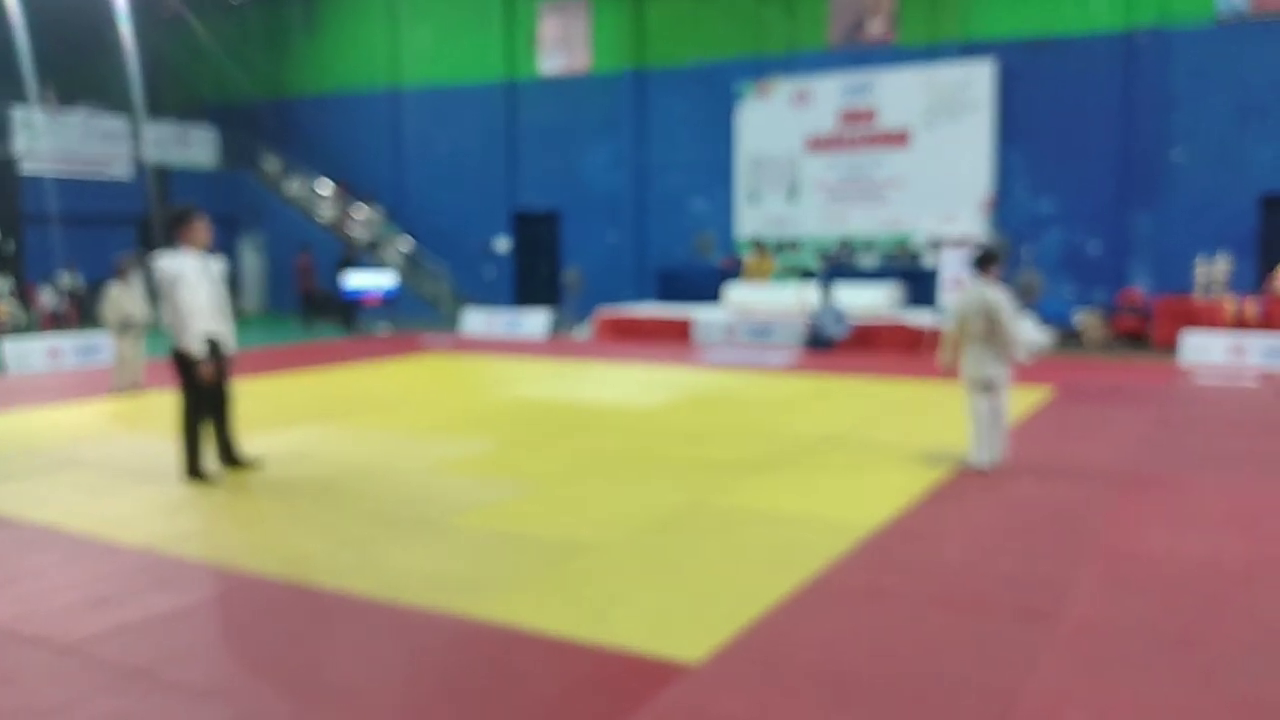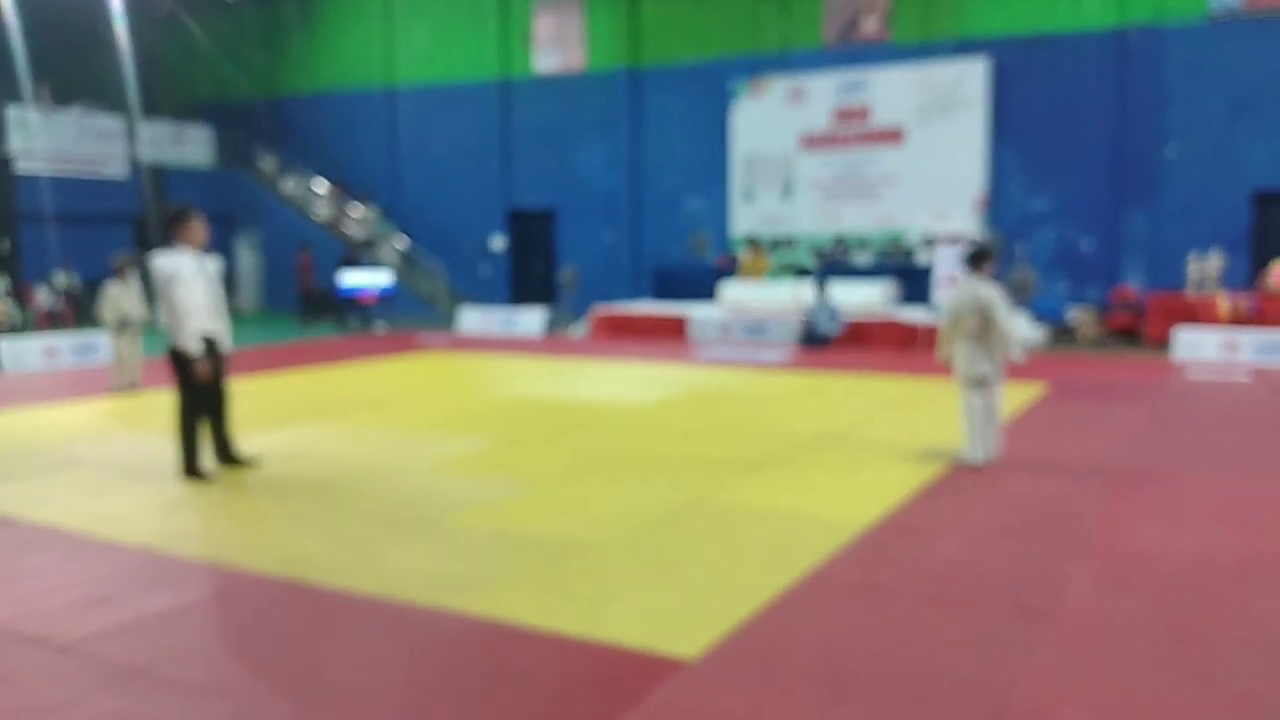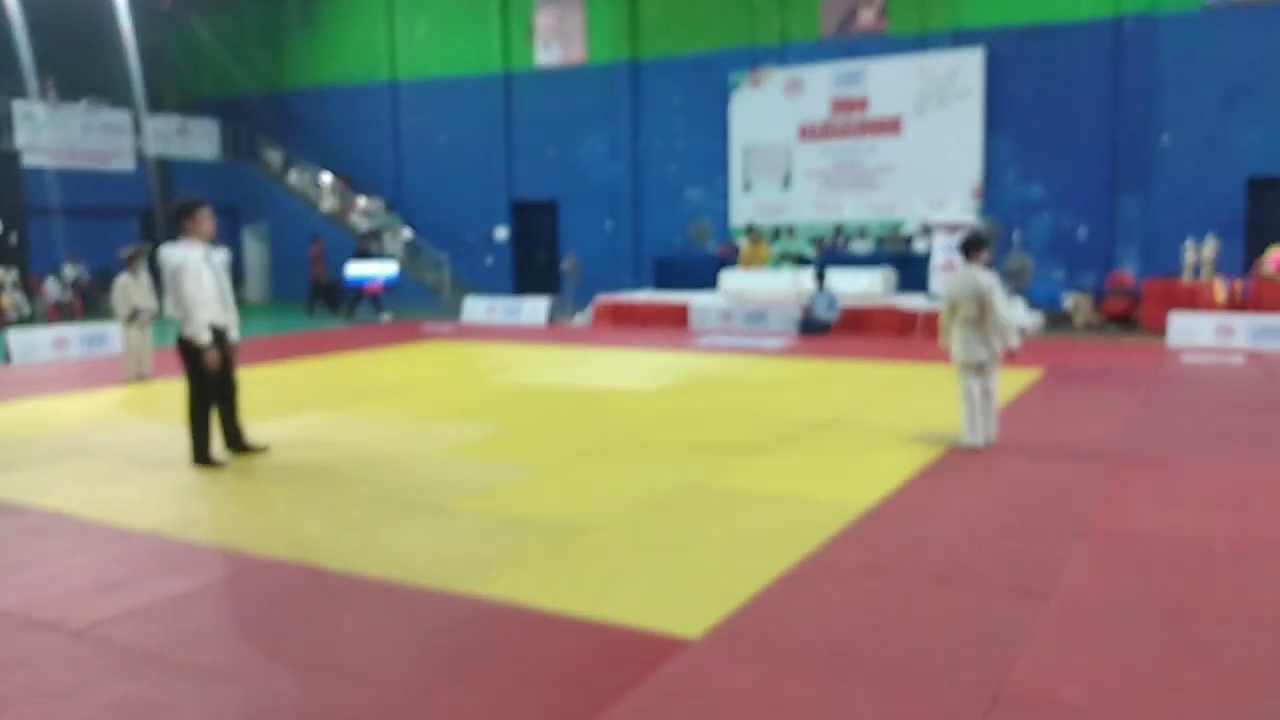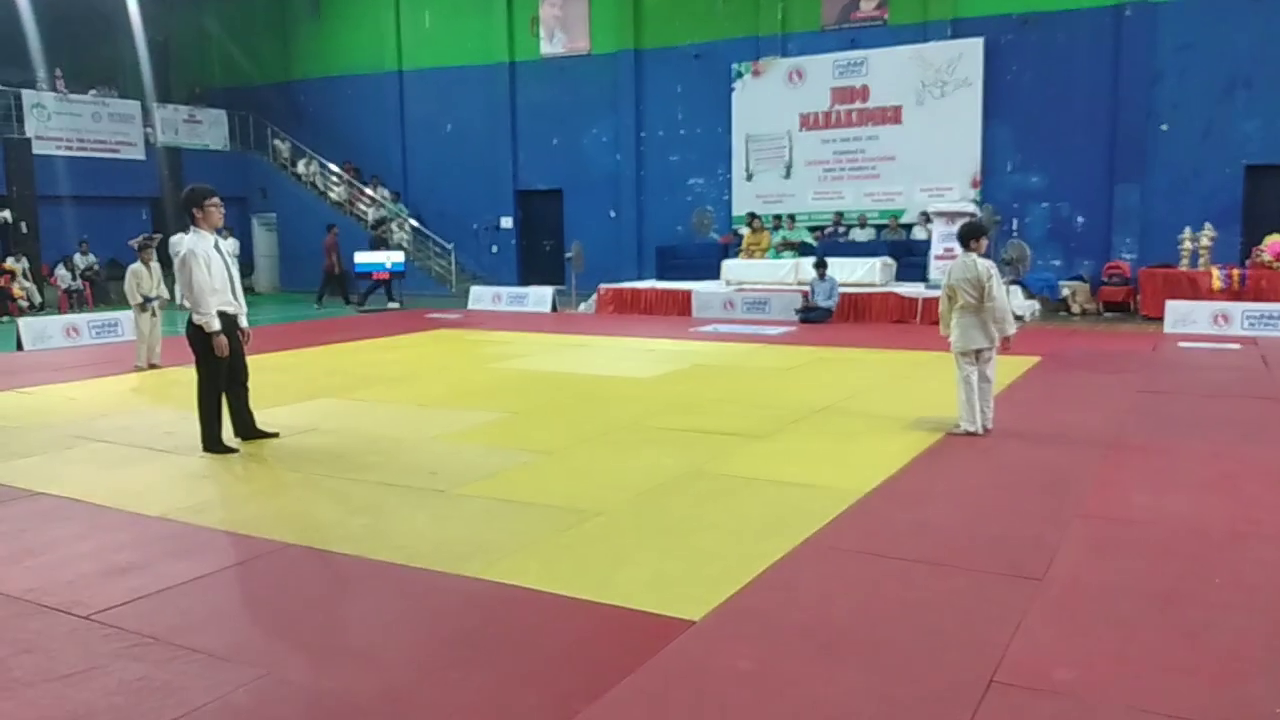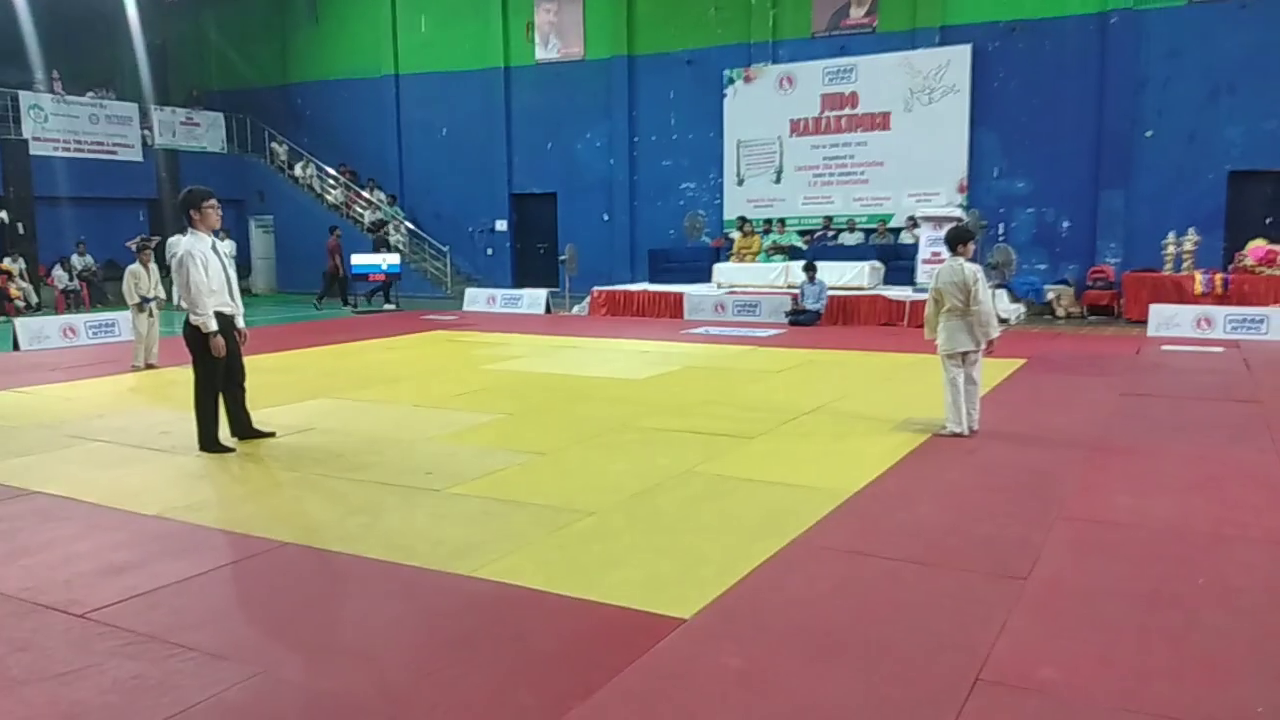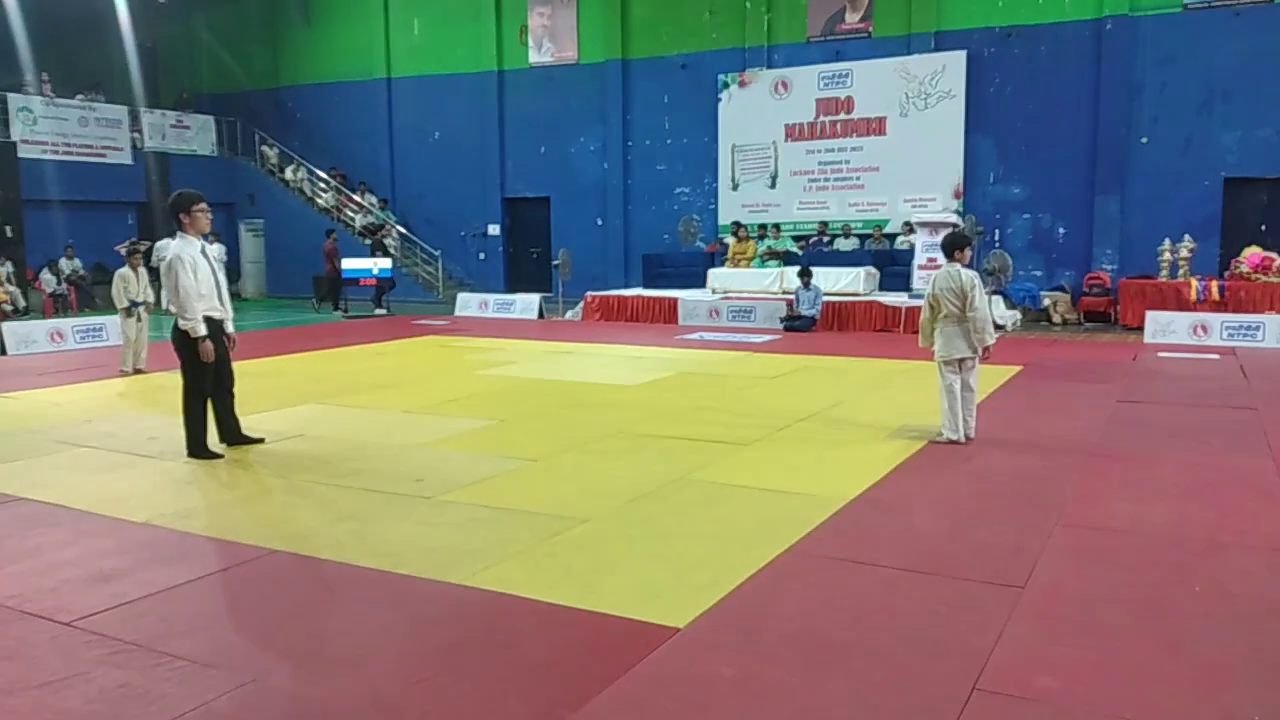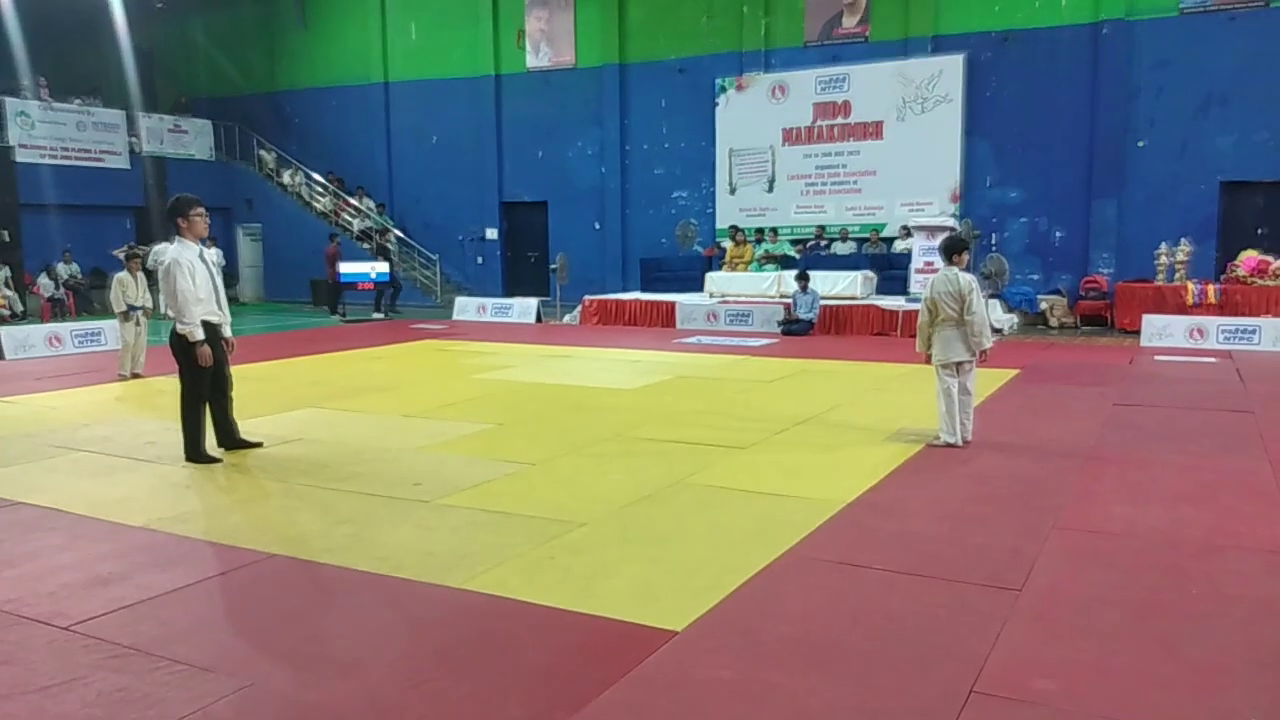
dt=0.1s
person 1, frame 1
left shoulder: (208, 264)
right shoulder: (179, 269)
right elbow: (185, 315)
left wrist: (226, 347)
right wrist: (198, 356)
left hip: (213, 345)
right hip: (195, 349)
left knee: (218, 404)
right knee: (197, 408)
left ankle: (228, 455)
right ankle: (193, 467)
person 1, frame 2
left shoulder: (206, 263)
right shoulder: (176, 267)
right elbow: (183, 314)
left wrist: (223, 344)
right wrist: (196, 354)
left hip: (210, 344)
right hip: (192, 347)
left knee: (216, 402)
right knee: (194, 406)
left ankle: (225, 453)
right ankle: (191, 465)
person 1, frame 3
left shoulder: (212, 255)
right shoulder: (184, 260)
right elbow: (191, 306)
left wrist: (231, 335)
right wrist: (204, 345)
left hip: (219, 334)
right hip: (200, 338)
left knee: (227, 391)
right knee: (203, 397)
left ankle: (236, 442)
right ankle: (201, 454)
person 1, frame 4
left shoulder: (217, 244)
right shoulder: (194, 248)
right elbow: (202, 293)
left wrist: (242, 321)
right wrist: (215, 332)
left hip: (228, 320)
right hip: (210, 325)
left knee: (238, 378)
right knee: (212, 384)
left ankle: (246, 428)
right ankle: (212, 440)
person 1, frame 5
left shoulder: (214, 245)
right shoulder: (191, 250)
right elbow: (199, 295)
left wrist: (238, 322)
right wrist: (212, 332)
left hip: (225, 321)
right hip: (207, 326)
left knee: (235, 378)
right knee: (209, 384)
left ankle: (242, 428)
right ankle: (209, 440)
person 1, frame 6
left shoulder: (203, 249)
right shoulder: (181, 253)
right elbow: (188, 298)
left wrist: (227, 326)
right wrist: (201, 337)
left hip: (214, 326)
right hip: (196, 330)
left knee: (224, 383)
right knee: (198, 389)
left ankle: (232, 434)
right ankle: (197, 446)
person 1, frame 7
left shoulder: (201, 253)
right shoulder: (178, 258)
right elbow: (185, 303)
left wrist: (225, 330)
right wrist: (198, 341)
left hip: (211, 330)
right hip: (193, 335)
left knee: (221, 387)
right knee: (195, 394)
left ankle: (229, 438)
right ankle: (194, 450)
person 2, frame 1
left shoulder: (966, 295)
right shoulder: (997, 294)
left elbow: (954, 331)
right elbow: (1008, 330)
left wrist: (948, 358)
right wrist: (1014, 357)
left hip: (973, 360)
right hip: (996, 360)
left knee: (980, 409)
right knee: (997, 408)
left ankle: (982, 457)
right ankle: (995, 454)
person 2, frame 2
left shoulder: (959, 293)
right shoulder: (991, 291)
left elbow: (948, 327)
right elbow: (1003, 327)
left wrist: (947, 353)
right wrist: (1011, 354)
left hip: (966, 357)
right hip: (990, 357)
left knee: (973, 405)
right knee: (990, 405)
left ankle: (976, 453)
right ankle: (988, 450)
person 2, frame 3
left shoulder: (954, 281)
right shoulder: (987, 279)
left elbow: (947, 315)
right elbow: (999, 314)
left wrist: (948, 341)
right wrist: (1009, 343)
left hip: (963, 343)
right hip: (986, 342)
left knee: (970, 391)
right knee: (987, 390)
left ankle: (973, 437)
right ankle: (987, 435)
person 2, frame 4
left shoulder: (952, 269)
right shoulder: (986, 267)
left elbow: (945, 304)
right elbow: (997, 302)
left wrist: (947, 328)
right wrist: (1006, 331)
left hip: (962, 329)
right hip: (985, 328)
left knee: (967, 377)
right knee: (985, 377)
left ankle: (971, 424)
right ankle: (985, 421)
person 2, frame 5
left shoulder: (939, 273)
right shoulder: (973, 271)
left elbow: (932, 308)
right elbow: (982, 306)
left wrist: (932, 332)
right wrist: (989, 334)
left hip: (949, 332)
right hip: (971, 331)
left knee: (953, 379)
right knee: (971, 379)
left ankle: (956, 425)
right ankle: (970, 422)
person 2, frame 6
left shoulder: (936, 279)
right shoulder: (970, 277)
left elbow: (927, 315)
right elbow: (978, 313)
left wrist: (928, 341)
right wrist: (985, 341)
left hip: (945, 339)
right hip: (967, 338)
left knee: (950, 386)
right knee: (968, 386)
left ankle: (953, 432)
right ankle: (967, 430)
person 2, frame 7
left shoulder: (933, 282)
right shoulder: (968, 281)
left elbow: (925, 318)
right elbow: (976, 316)
left wrist: (925, 346)
right wrist: (982, 344)
left hip: (943, 342)
right hip: (965, 342)
left knee: (948, 389)
right knee: (965, 389)
left ankle: (950, 436)
right ankle: (964, 433)
